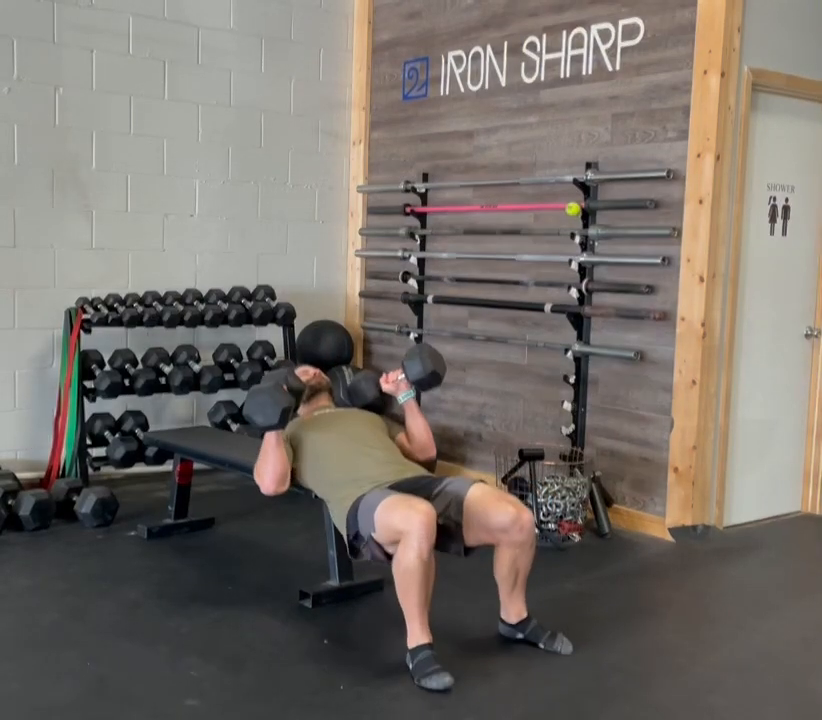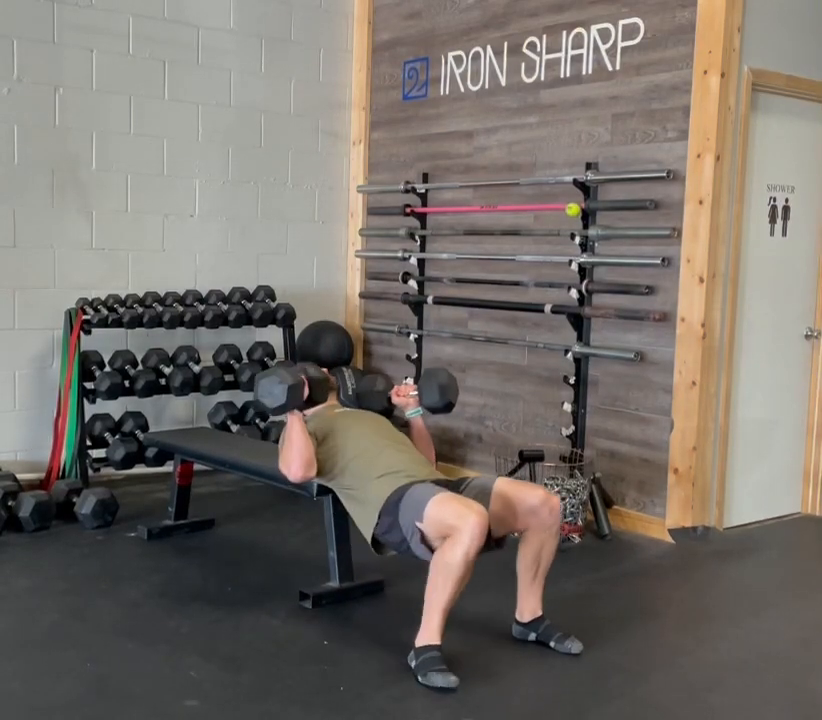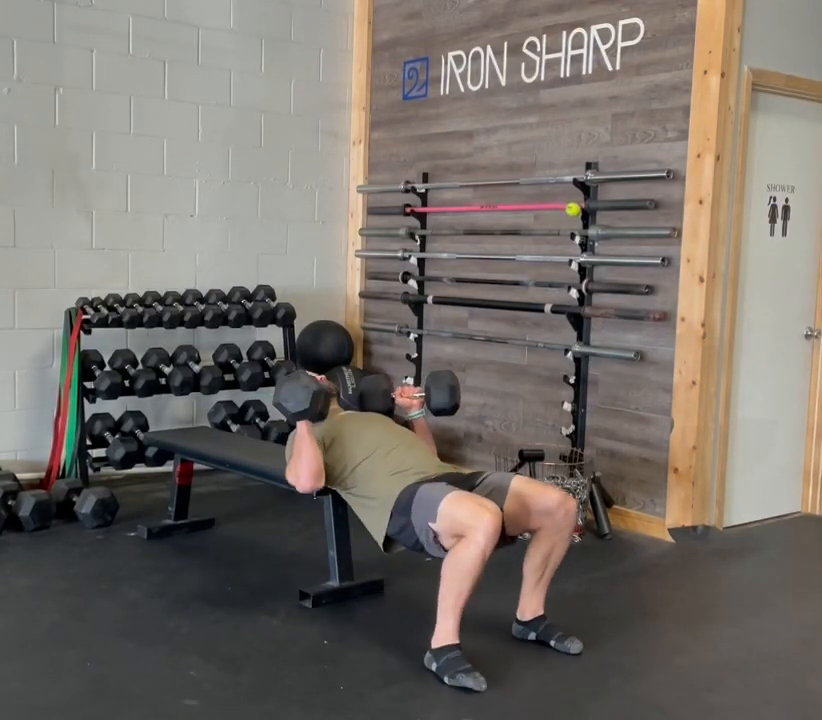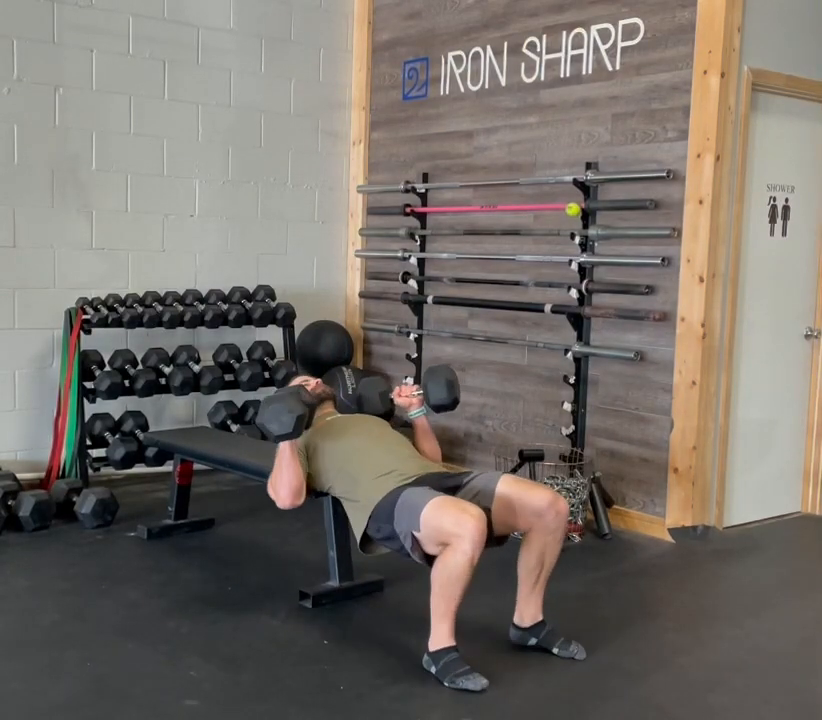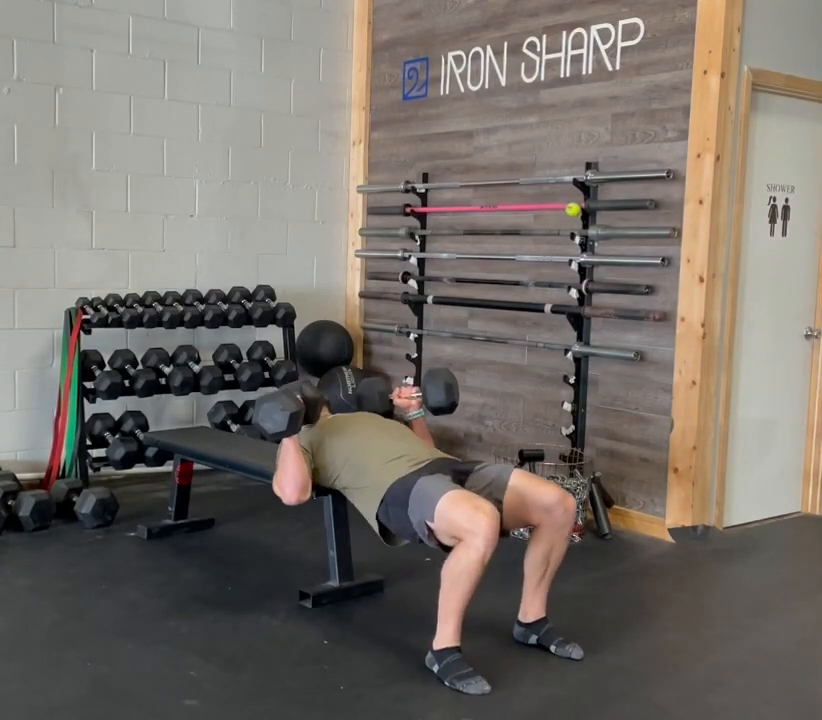
dt=0.4s
person 1, frame 1
left shoulder: (368, 416)
right shoulder: (288, 431)
left elbow: (424, 451)
right elbow: (271, 484)
left wrist: (404, 395)
left hip: (422, 484)
right hip: (368, 502)
left knee: (516, 520)
right knee: (419, 520)
left ankle: (515, 618)
right ankle: (419, 645)
person 1, frame 2
left shoulder: (371, 417)
right shoulder: (303, 427)
right elbow: (298, 471)
left wrist: (413, 410)
right wrist: (293, 407)
left hip: (439, 484)
right hip: (393, 501)
left knee: (544, 505)
right knee: (472, 522)
left ankle: (529, 617)
right ankle: (427, 645)
person 1, frame 3
left shoulder: (373, 419)
right shoulder: (306, 433)
right elbow: (308, 481)
left wrist: (415, 412)
right wrist: (303, 419)
left hip: (449, 476)
right hip: (407, 498)
left knee: (560, 507)
right knee: (484, 521)
left ankle: (530, 615)
right ankle: (443, 644)
person 1, frame 4
left shoulder: (370, 420)
right shoulder: (299, 440)
right elbow: (288, 498)
left wrist: (416, 410)
left hip: (440, 480)
right hip: (392, 499)
left knee: (550, 508)
right knee: (469, 526)
left ankle: (528, 622)
right ankle: (440, 648)
person 1, frame 5
left shoulder: (363, 419)
right shoulder: (301, 441)
right elbow: (293, 493)
left wrist: (413, 412)
left hip: (448, 467)
right hip: (401, 485)
left knee: (558, 506)
right knee: (482, 524)
left ankle: (531, 620)
right ankle: (444, 648)
